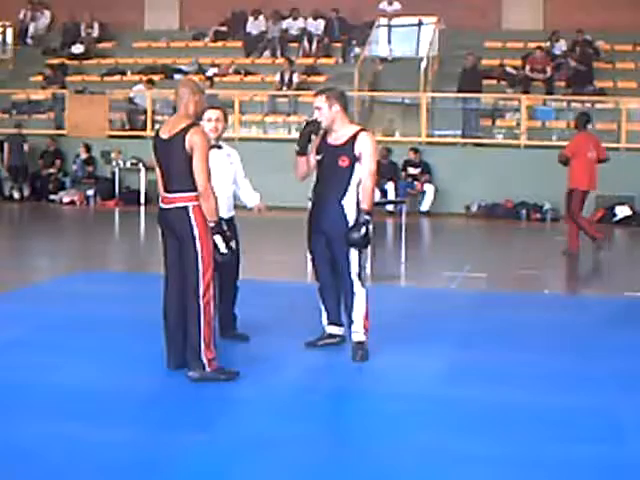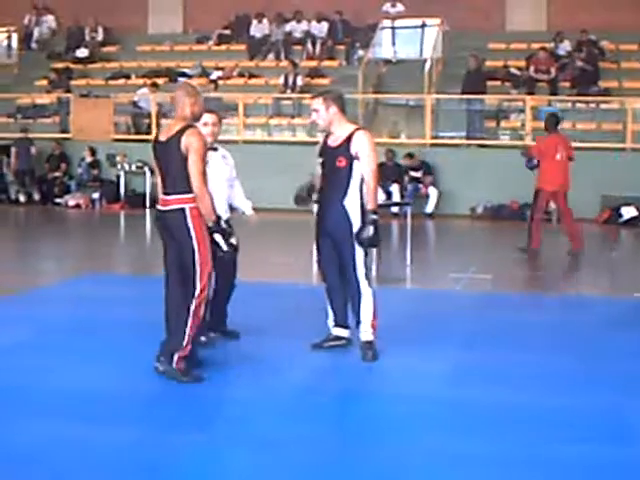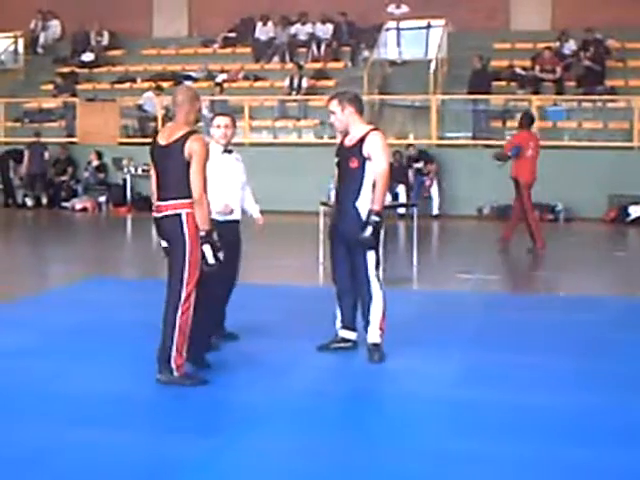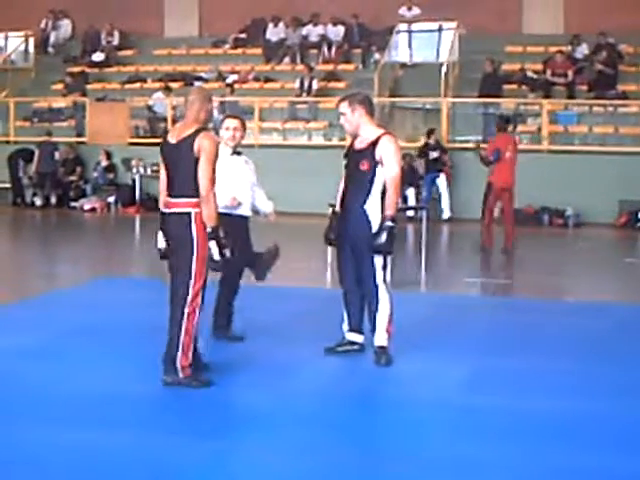
dt=0.5s
person 1, frame 1
left shoulder: (160, 132)
right shoulder: (196, 134)
left elbow: (161, 182)
right elbow: (203, 188)
right wrist: (216, 226)
left hip: (166, 211)
right hip: (190, 212)
left knee: (175, 283)
right knee: (199, 288)
left ankle: (176, 355)
right ankle: (201, 363)
person 1, frame 2
left shoulder: (160, 135)
right shoulder: (192, 135)
right elbow: (198, 188)
right wrist: (215, 225)
left hip: (164, 213)
right hip: (186, 213)
left knee: (176, 285)
right knee: (196, 286)
left ankle: (180, 352)
right ankle: (171, 358)
person 1, frame 3
left shoulder: (158, 138)
right shoulder: (195, 141)
left elbow: (155, 188)
right elbow: (198, 196)
right wrist: (207, 236)
left hip: (163, 218)
right hip: (183, 218)
left knee: (184, 287)
right knee: (181, 292)
left ankle: (191, 349)
right ankle: (169, 367)
person 1, frame 4
left shoulder: (169, 137)
right shoulder: (205, 139)
left elbow: (163, 188)
right elbow: (206, 193)
left wrist: (164, 225)
right wrist: (214, 234)
left hip: (170, 216)
right hip: (191, 217)
left knee: (181, 290)
right knee: (189, 293)
left ankle: (188, 357)
right ankle: (176, 369)
person 2, frame 1
left shoulder: (362, 139)
right shoulder: (320, 138)
left elbow: (368, 182)
right elbow: (301, 174)
left wrist: (364, 219)
right wrist: (303, 144)
left hip: (345, 218)
right hip: (318, 217)
left knee: (351, 278)
right knee: (324, 276)
left ankle: (359, 337)
right ankle: (333, 329)
person 2, frame 2
left shoulder: (359, 138)
right shoulder: (325, 141)
left elbow: (370, 180)
left wrist: (371, 218)
right wrist: (310, 189)
left hip: (350, 218)
right hip: (325, 219)
left knee: (357, 278)
right knee: (332, 278)
left ankle: (367, 337)
right ankle: (339, 332)
person 2, frame 3
left shoulder: (374, 139)
right shoulder: (344, 141)
left elbow: (381, 181)
left wrist: (373, 219)
left hip: (362, 221)
right hip: (341, 221)
left knee: (367, 280)
right knee: (342, 280)
left ankle: (374, 339)
right ankle: (346, 334)
person 2, frame 4
left shoulder: (385, 143)
right shoulder: (352, 144)
left elbow: (393, 187)
left wrist: (387, 225)
right wrist: (335, 217)
left hip: (370, 225)
right hip: (348, 224)
left knee: (375, 285)
right knee: (349, 283)
left ankle: (381, 343)
right ankle: (353, 336)
person 3, frame 1
left shoulder: (231, 154)
left elbow: (241, 182)
left wrist: (254, 201)
left hip: (226, 222)
left knee: (229, 277)
left ankle: (228, 326)
person 3, frame 2
left shoulder: (225, 156)
left elbow: (234, 186)
left wrist: (246, 208)
left hip: (223, 223)
left knee: (227, 275)
left ankle: (217, 323)
right ankle: (199, 328)
person 3, frame 3
left shoulder: (236, 159)
right shoulder: (204, 156)
left elbow: (244, 189)
left wrist: (254, 211)
right wrist: (216, 205)
left hip: (232, 225)
right hip: (211, 224)
left knee: (227, 279)
right knee: (208, 280)
left ankle: (216, 326)
right ankle: (201, 335)
person 3, frame 4
left shoulder: (246, 163)
left elbow: (255, 190)
left wrist: (267, 208)
right wrist: (224, 199)
left hip: (240, 220)
right hip: (220, 218)
left knee: (232, 274)
left ankle: (222, 326)
person 4, frame 1
left shoulder: (577, 138)
right shoulder: (594, 139)
left elbow: (562, 158)
right elbow: (604, 158)
left wrist: (567, 161)
left hip: (578, 182)
right hip: (588, 181)
left knee: (572, 213)
right knee: (575, 212)
left ankle: (596, 235)
right ankle: (572, 246)
person 4, frame 2
left shoulder: (545, 141)
right shoulder: (565, 140)
left elbow: (527, 153)
right elbow: (571, 158)
left wrist: (531, 157)
left hip: (546, 184)
right hip: (562, 183)
left knee: (536, 213)
right knee: (565, 214)
left ankle: (533, 246)
right ankle: (577, 245)
person 4, frame 3
left shoulder: (518, 137)
right shoulder: (535, 138)
left elbow: (505, 156)
right wrist: (511, 154)
left hip: (521, 177)
right hip: (530, 177)
left knee: (527, 209)
right knee: (518, 207)
left ankle: (539, 243)
right ankle: (506, 237)
person 4, frame 4
left shoulder: (496, 140)
right shoulder: (513, 140)
left elbow: (487, 161)
left wrist: (479, 152)
left hip: (496, 180)
right hip: (510, 181)
left knee: (488, 209)
right knee: (508, 212)
left ankle: (487, 242)
right ankle: (509, 245)
